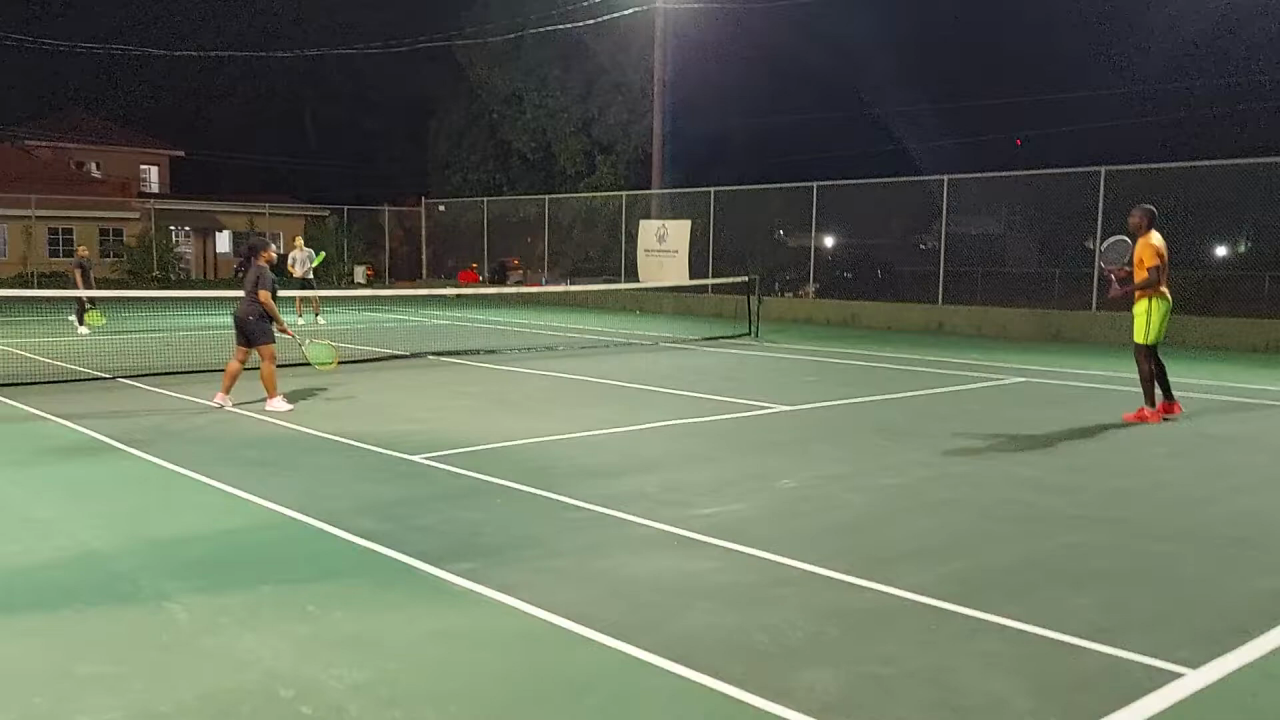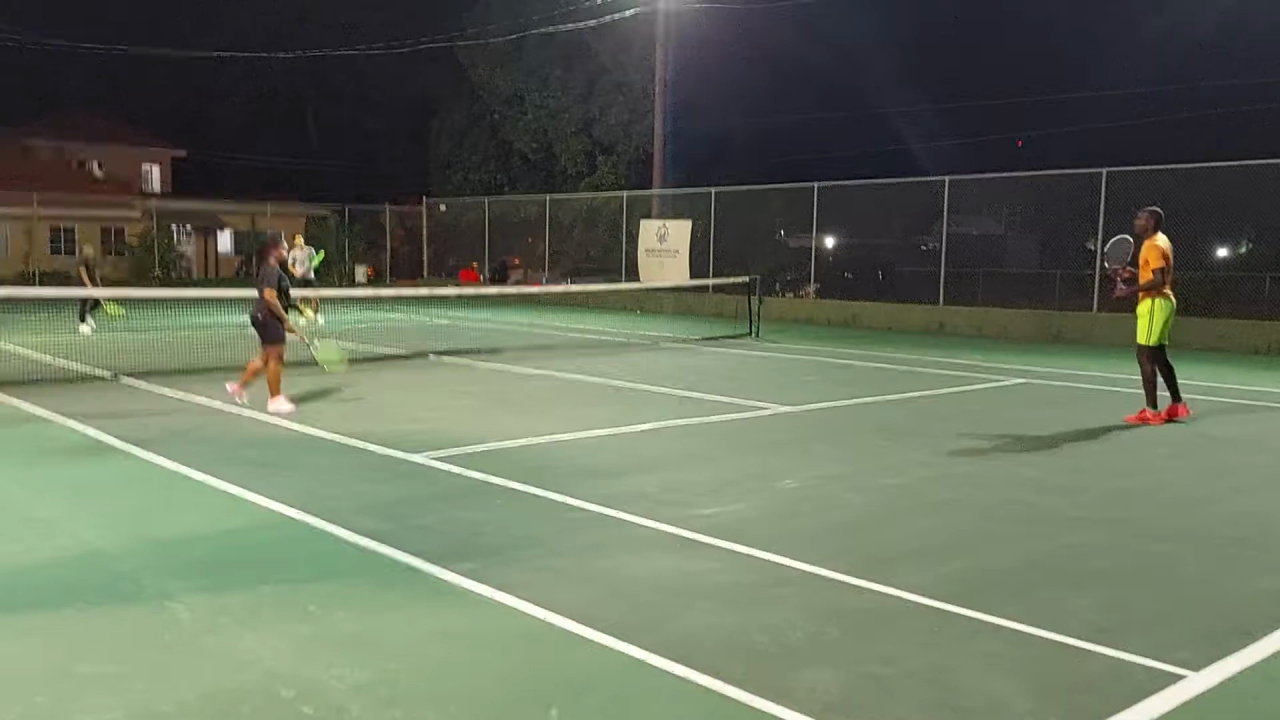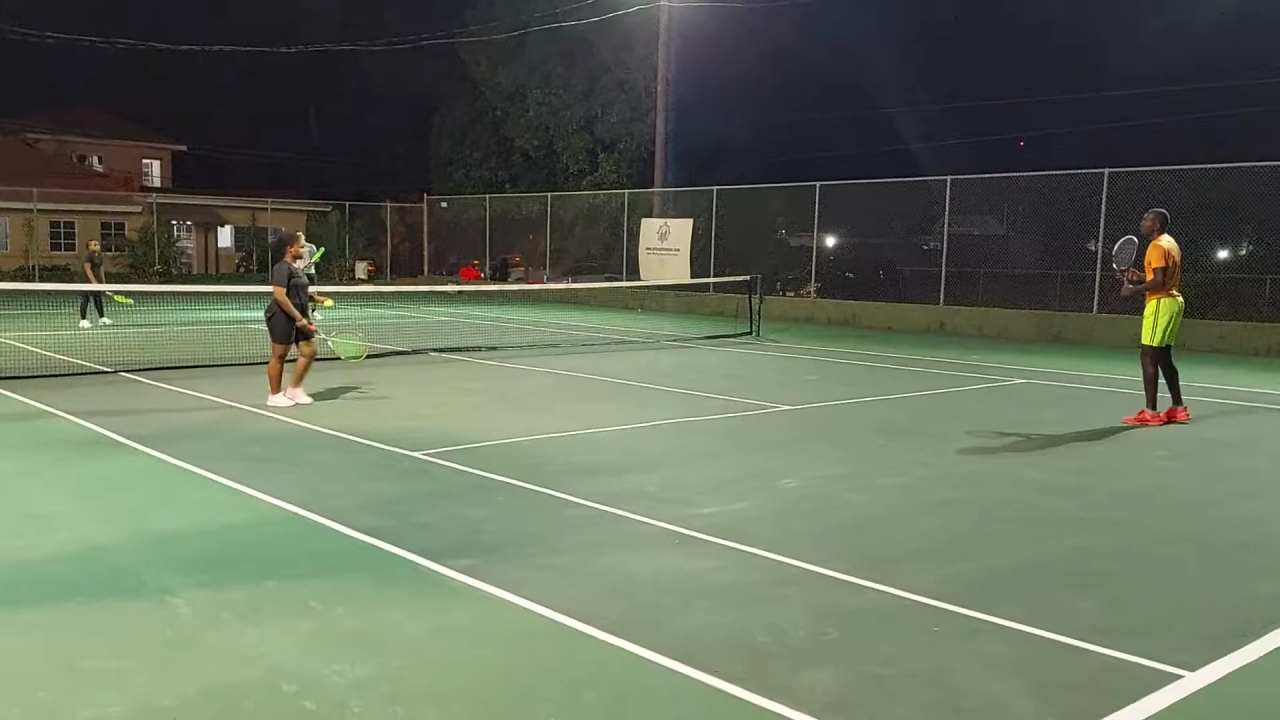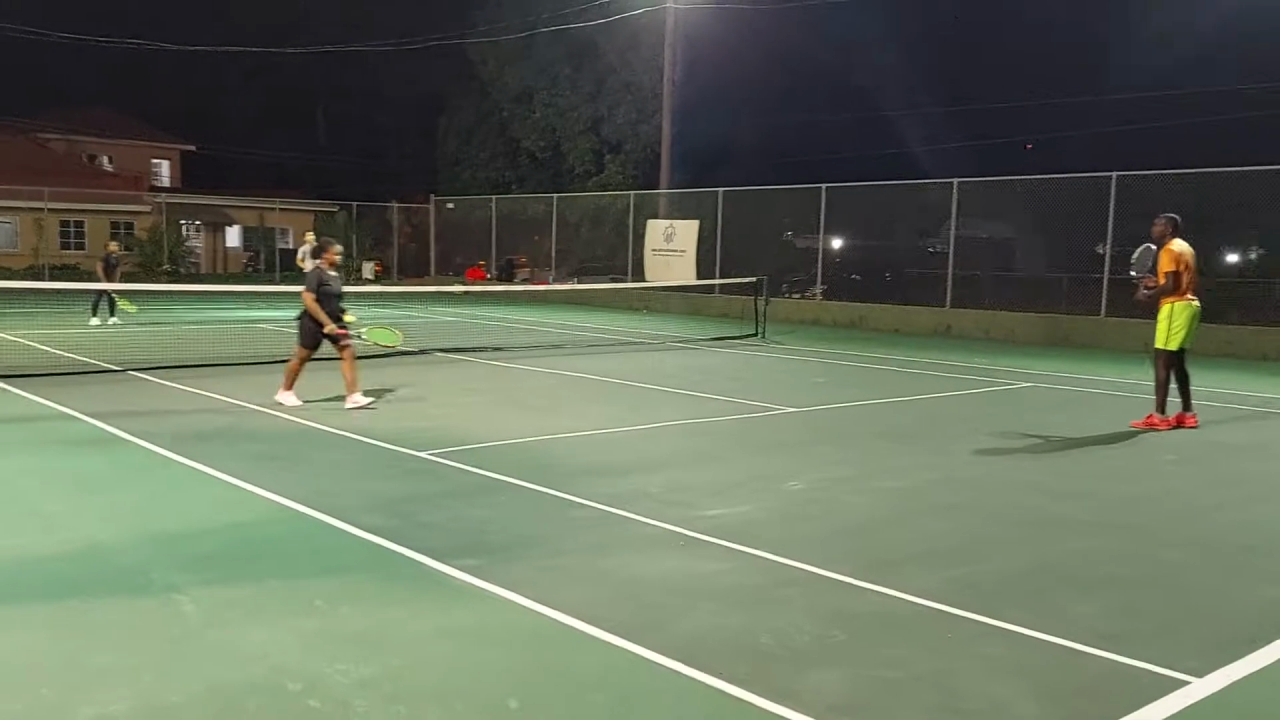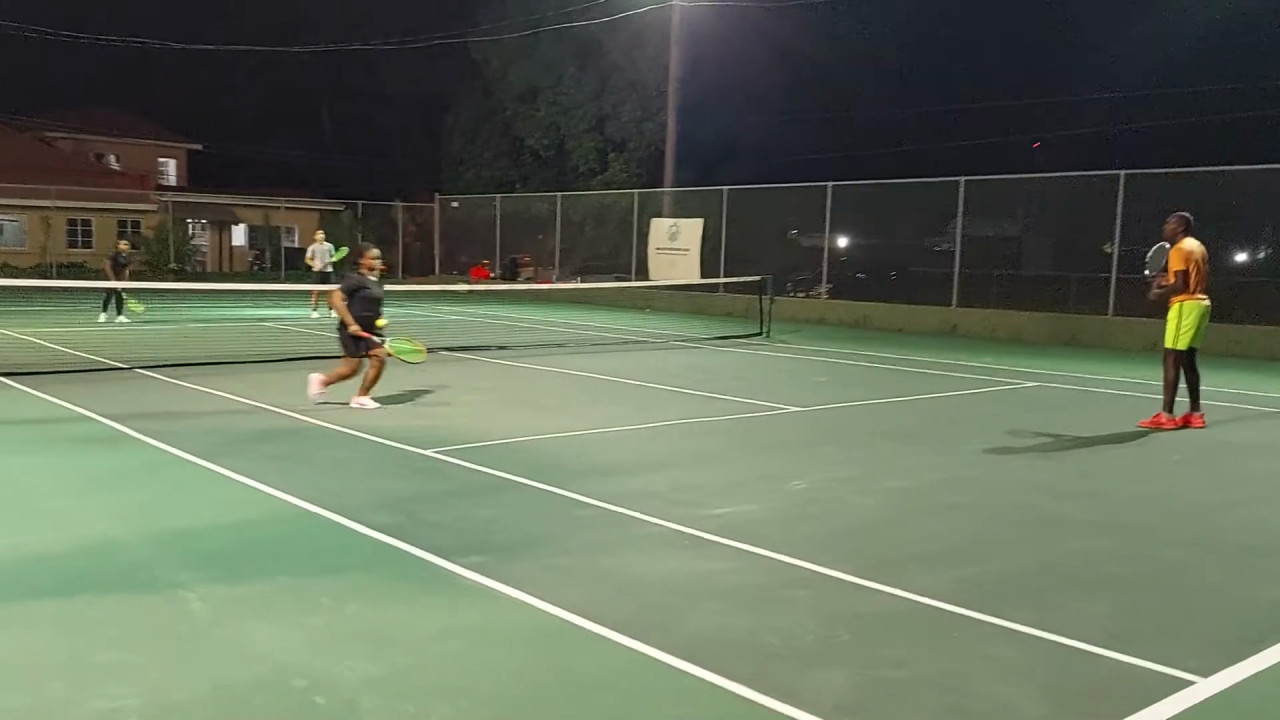
dt=0.2s
person 1, frame 1
left shoulder: (1149, 243)
right shoulder: (1151, 239)
left elbow: (1154, 279)
left wrist: (1124, 290)
left hip: (1151, 302)
right hip: (1154, 301)
left knee: (1142, 354)
right knee: (1150, 354)
left ankle: (1150, 410)
right ankle: (1169, 401)
person 1, frame 2
left shoulder: (1154, 245)
right shoulder: (1159, 242)
left elbow: (1158, 281)
left wrist: (1129, 290)
right wrist: (1134, 274)
left hip: (1154, 303)
right hip: (1161, 302)
left knee: (1144, 355)
right knee: (1158, 355)
left ankle: (1152, 411)
right ankle: (1178, 405)
person 1, frame 3
left shoulder: (1157, 246)
right shoulder: (1170, 243)
left elbow: (1160, 281)
left wrist: (1134, 290)
right wrist: (1141, 277)
left hip: (1161, 304)
right hip: (1171, 302)
left knee: (1148, 356)
right knee: (1163, 357)
left ankle: (1151, 412)
right ankle: (1178, 408)
person 1, frame 4
left shoulder: (1169, 250)
right shoulder: (1185, 248)
left elbow: (1171, 286)
left wrist: (1148, 295)
right wrist: (1157, 283)
left hip: (1175, 308)
right hip: (1188, 305)
left knee: (1162, 360)
right knee: (1177, 361)
left ankle: (1160, 416)
right ankle: (1187, 414)
person 1, frame 5
left shoulder: (1179, 249)
right shoulder: (1198, 247)
left elbow: (1181, 285)
left wrist: (1159, 294)
right wrist: (1168, 283)
left hip: (1185, 307)
right hip: (1200, 305)
left knee: (1171, 359)
right knee: (1188, 360)
left ankle: (1167, 416)
right ankle: (1195, 414)
person 2, frame 1
left shoulder: (253, 271)
right shoulder: (264, 273)
right elbow: (265, 299)
left wrist: (274, 319)
right wrist: (280, 322)
left hip: (243, 317)
right hip: (255, 319)
left knee: (239, 358)
right knee: (269, 358)
left ankle: (222, 395)
right ankle: (273, 400)
person 2, frame 2
left shoulder: (275, 270)
right shoulder: (271, 271)
right elbow: (271, 298)
right wrist: (286, 321)
left hip: (266, 318)
right hip: (268, 318)
left knee: (266, 359)
right knee: (276, 358)
left ankle: (238, 386)
right ankle: (275, 399)
person 2, frame 3
left shoulder: (296, 267)
right shoulder: (282, 268)
right elbow: (279, 296)
left wrist: (316, 298)
right wrist: (298, 318)
left hip: (299, 317)
right hip: (282, 316)
left knee: (308, 352)
right knee: (280, 356)
left ankle: (294, 390)
right ankle: (275, 395)
person 2, frame 4
left shoulder: (335, 275)
right shoulder: (316, 275)
right elbow: (308, 301)
left wrist: (342, 311)
right wrist: (326, 323)
left hip: (336, 322)
right hip: (313, 322)
left knee: (349, 353)
right knee: (301, 358)
left ankle: (354, 397)
right ankle: (285, 392)
person 2, frame 5
left shoulder: (377, 281)
right shoulder: (355, 279)
right elbow: (337, 301)
left wrist: (379, 319)
right wrist: (352, 324)
left hip: (370, 329)
right hip: (351, 330)
left knee: (380, 359)
right knee: (351, 368)
left ankle: (362, 397)
right ankle: (319, 381)
